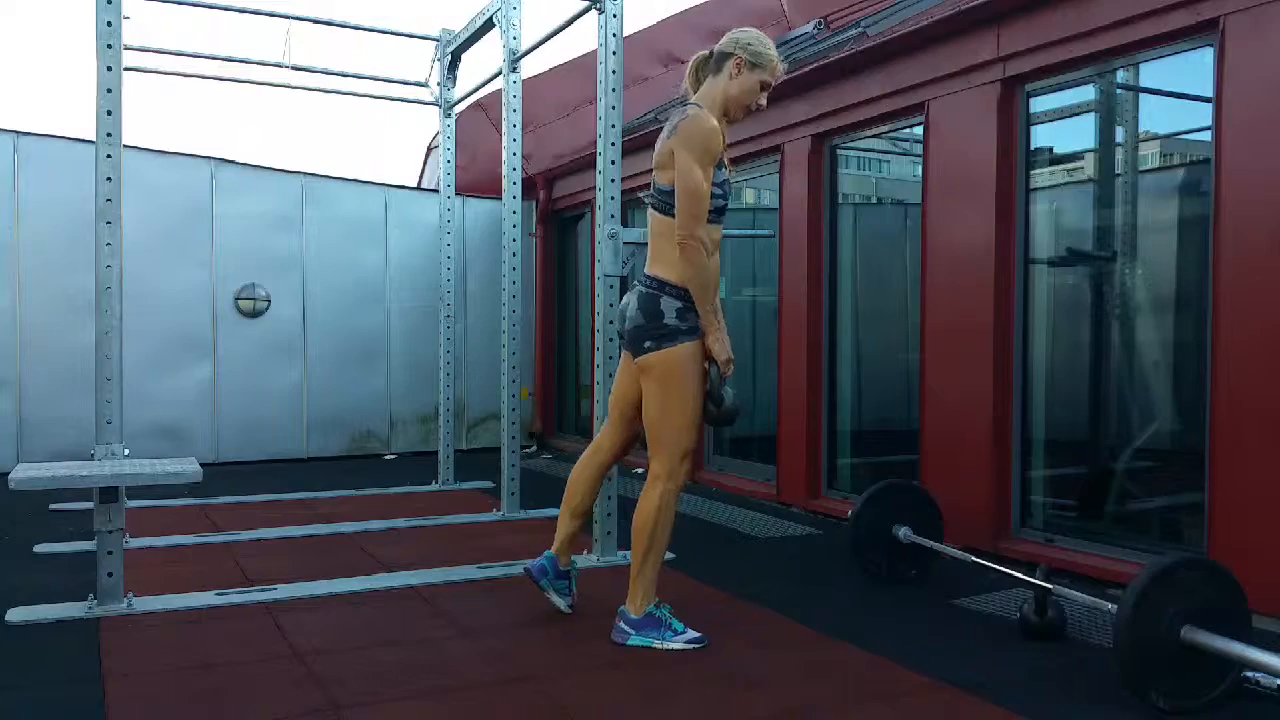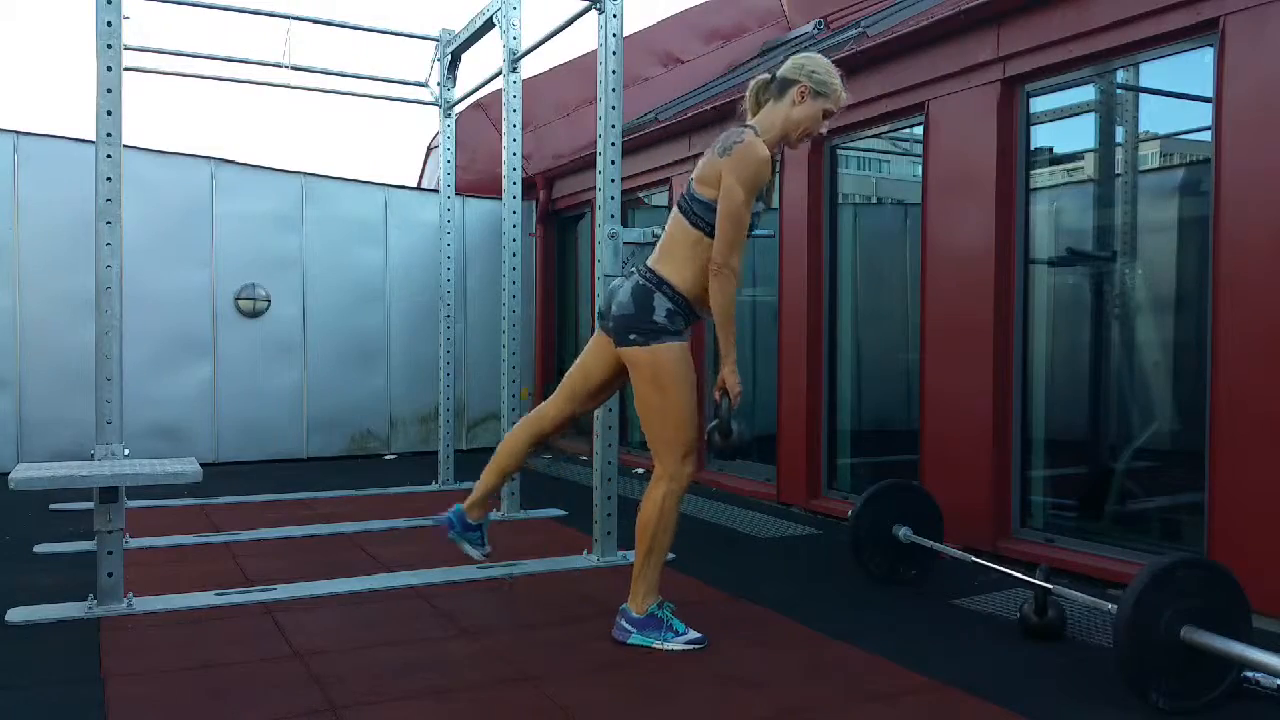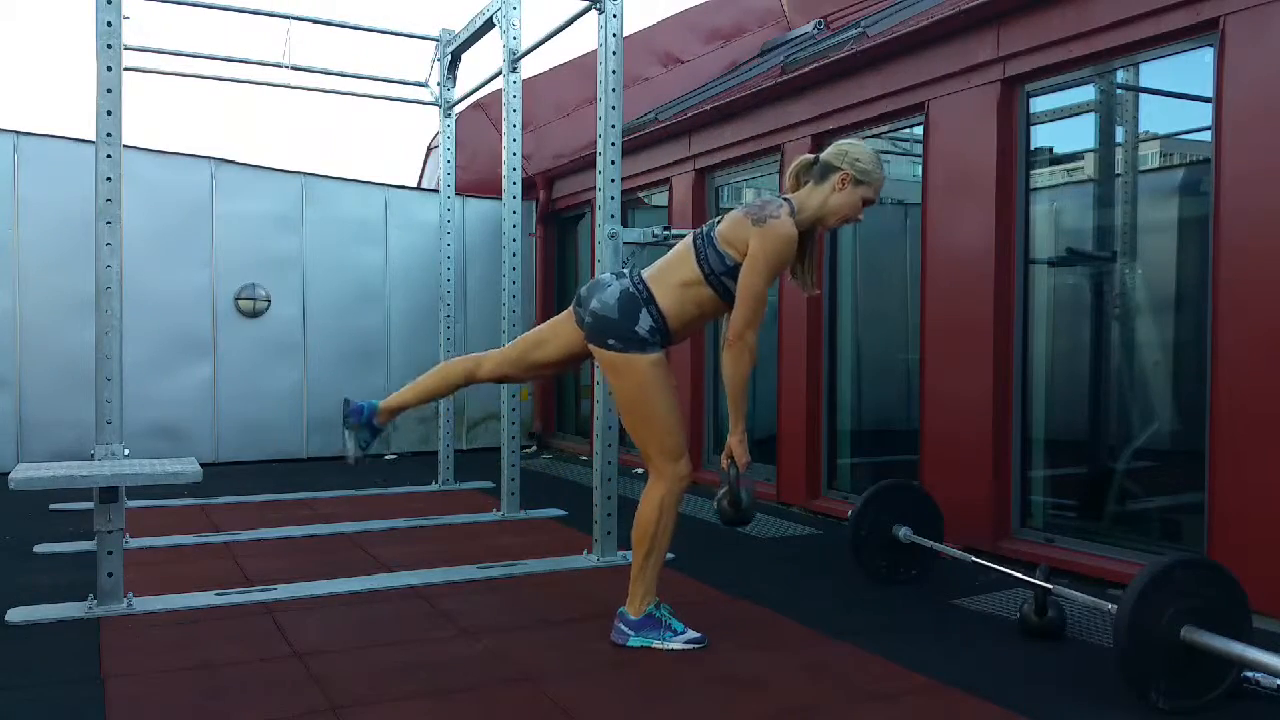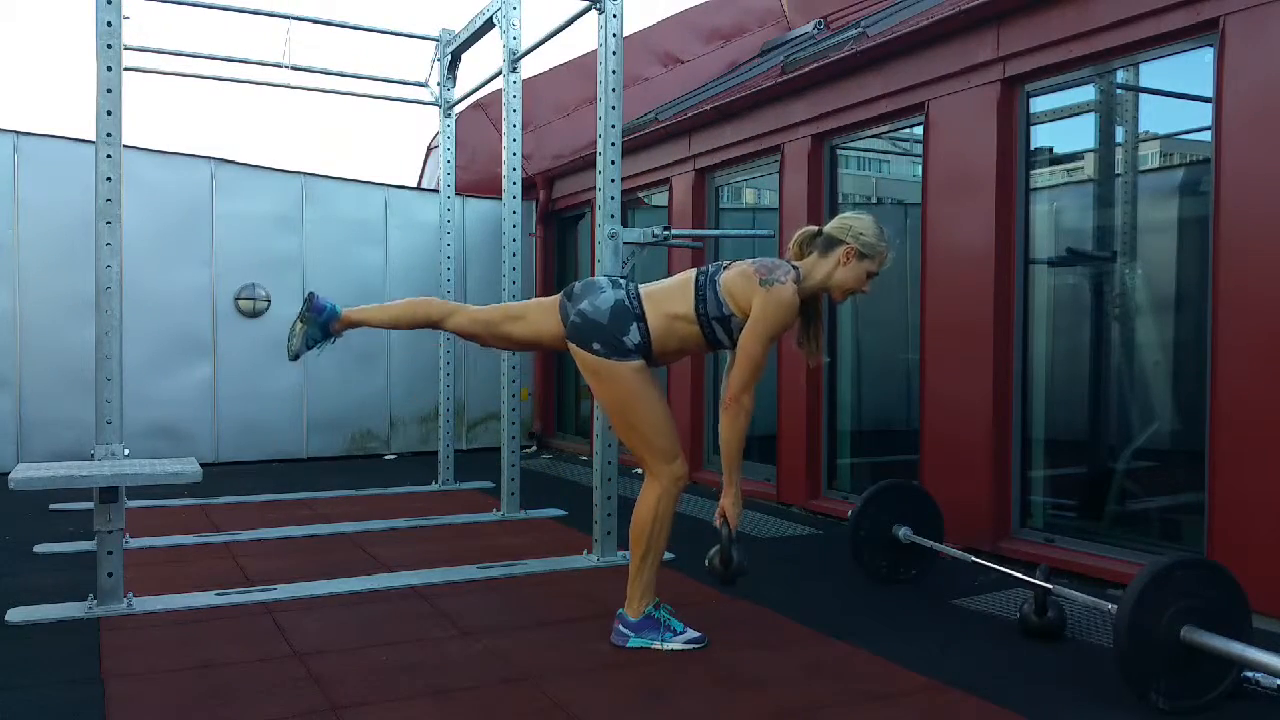
dt=0.5s
person 1, frame 1
left shoulder: (690, 125)
right shoulder: (699, 125)
right elbow: (691, 241)
left wrist: (707, 324)
right wrist: (715, 330)
left hip: (651, 306)
right hip: (668, 312)
left knee: (611, 443)
right knee: (670, 469)
left ankle: (555, 561)
right ankle: (638, 615)
person 1, frame 2
left shoulder: (739, 145)
right shoulder: (753, 151)
right elbow: (722, 267)
left wrist: (722, 356)
right wrist: (729, 362)
left hip: (636, 299)
right hip: (655, 311)
left knee: (555, 410)
right knee: (675, 468)
left ankle: (470, 512)
right ankle: (640, 614)
person 1, frame 3
left shoulder: (776, 218)
right shoulder: (780, 228)
left elbow: (735, 330)
right elbow: (738, 339)
left wrist: (734, 425)
right wrist: (738, 430)
left hip: (612, 301)
right hip: (629, 322)
left knee: (492, 366)
right knee: (671, 470)
left ankle: (377, 412)
right ankle: (637, 616)
person 1, frame 4
left shoulder: (780, 278)
right shoulder: (783, 292)
left elbow: (732, 393)
right elbow: (737, 398)
left wrist: (729, 479)
right wrist: (731, 488)
left hip: (599, 304)
right hip: (611, 329)
left knee: (458, 317)
right knee: (668, 472)
left ankle: (331, 318)
right ankle: (636, 616)
